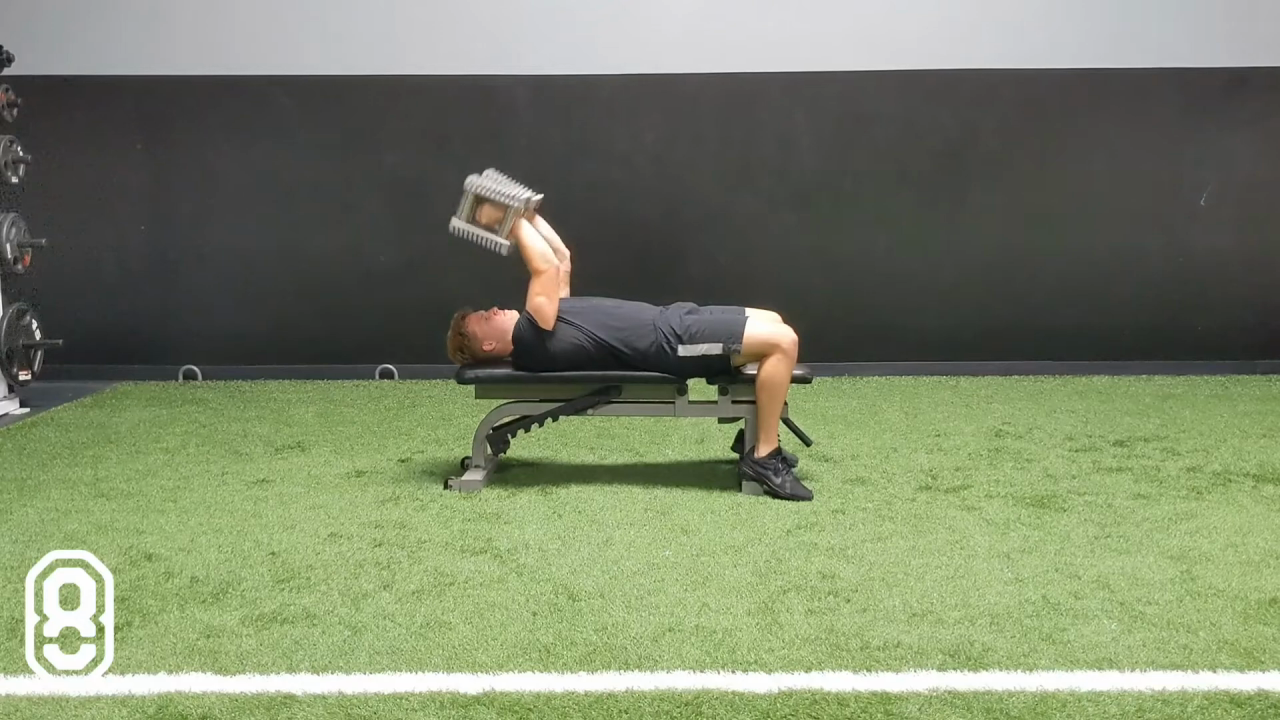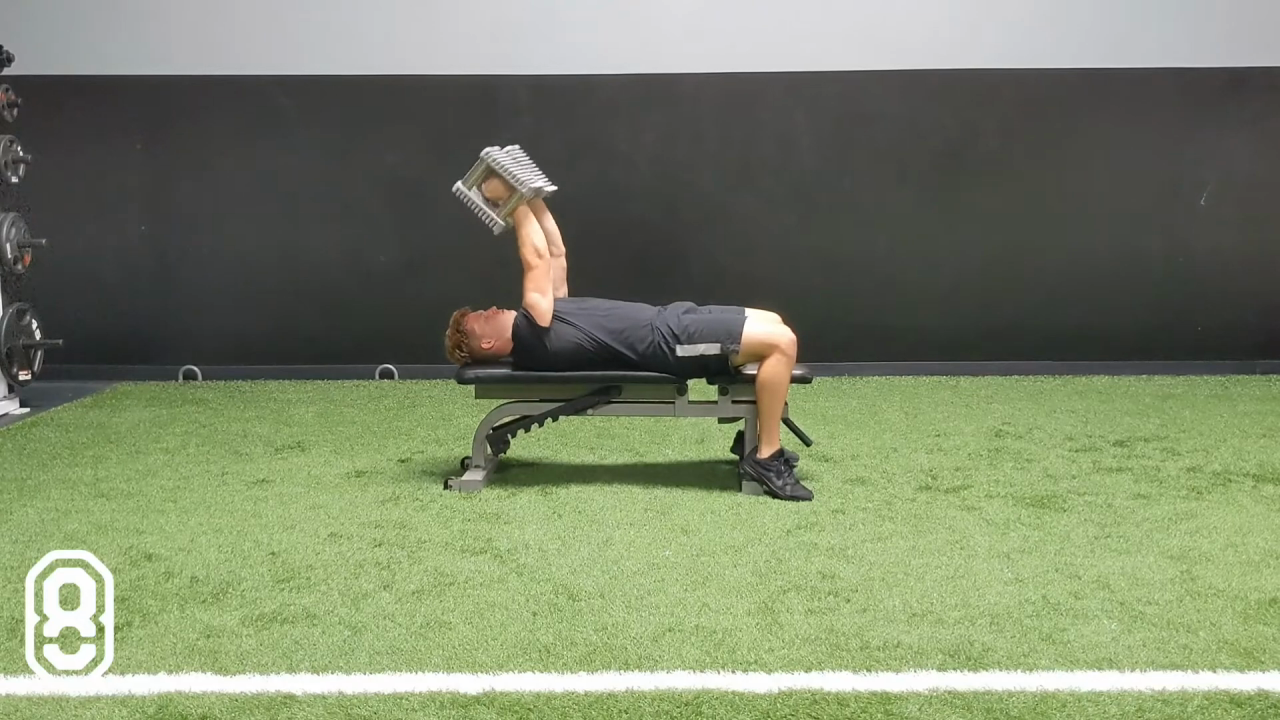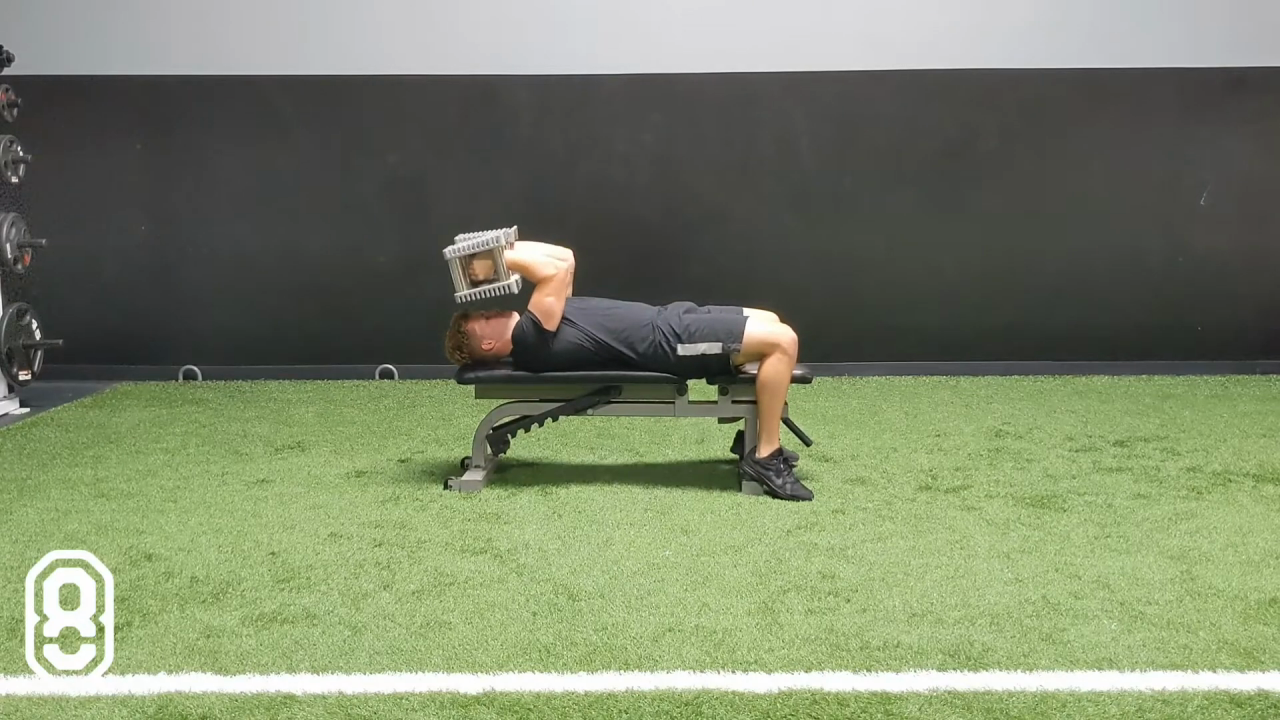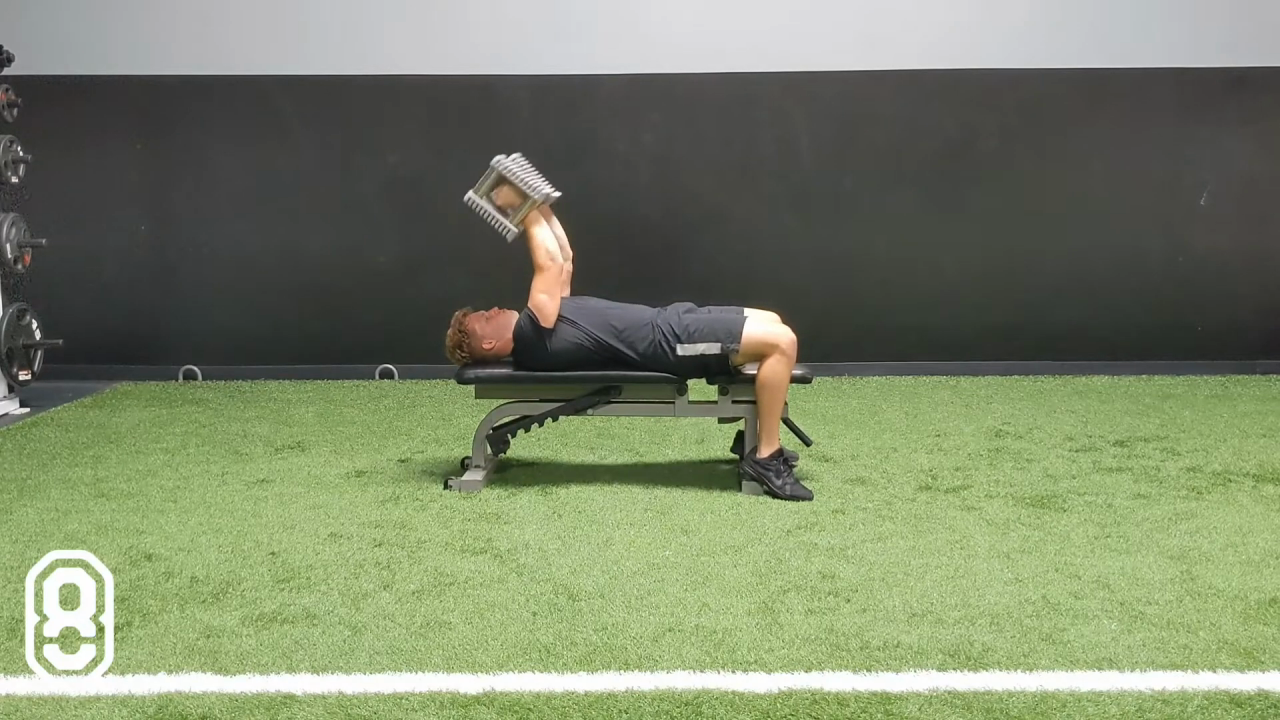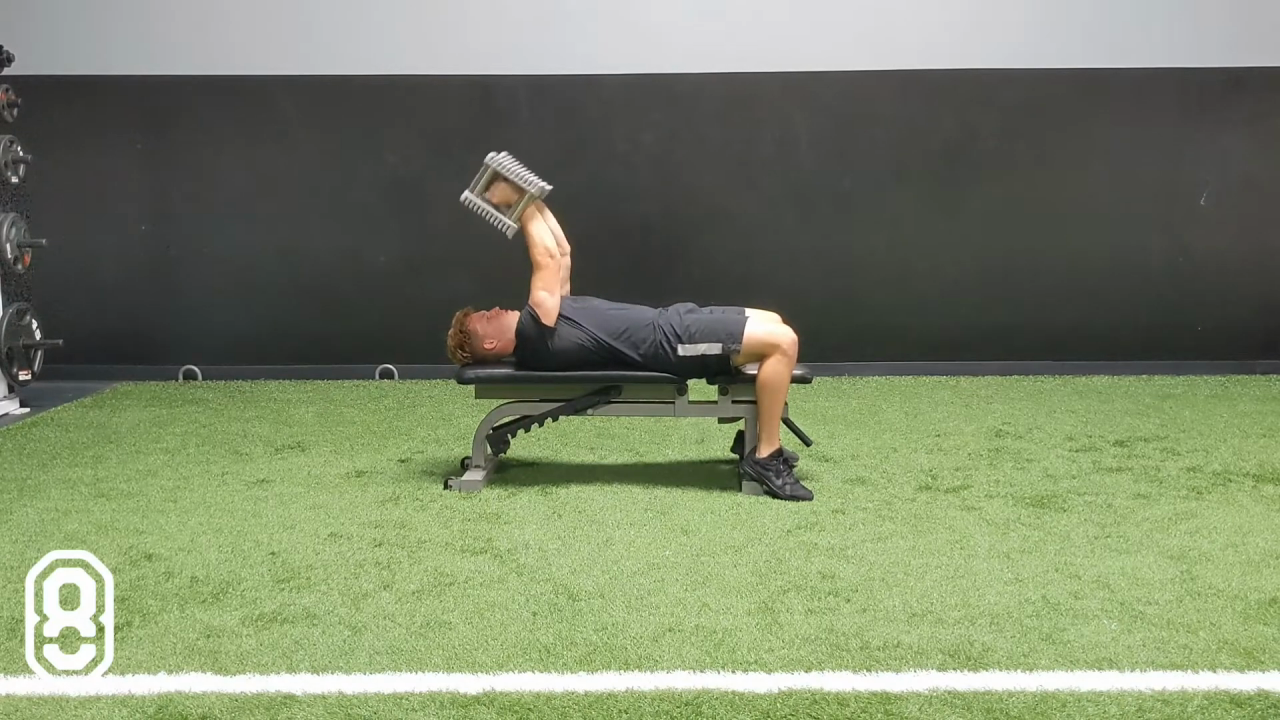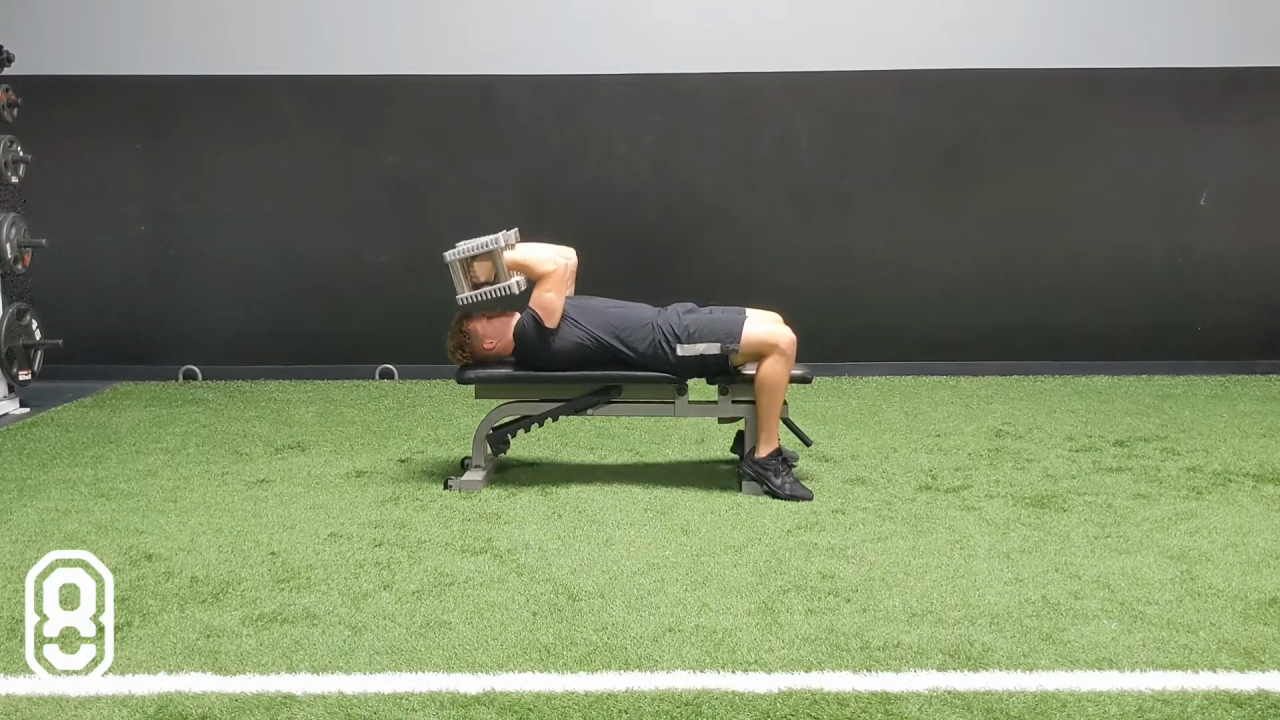
dt=0.7s
person 1, frame 1
left shoulder: (539, 325)
right shoulder: (530, 342)
left elbow: (562, 260)
right elbow: (548, 266)
left wrist: (522, 213)
right wrist: (510, 218)
right hip: (668, 342)
left knee: (772, 324)
right knee: (782, 341)
left ankle: (763, 440)
right ankle: (764, 457)
person 1, frame 2
left shoulder: (537, 323)
right shoulder: (531, 340)
left elbow: (556, 256)
right elbow: (537, 259)
left wrist: (530, 198)
right wrist: (510, 198)
left hip: (665, 321)
right hip: (667, 342)
left knee: (772, 325)
right knee: (781, 341)
left ankle: (762, 437)
right ankle: (766, 458)
person 1, frame 3
left shoulder: (531, 329)
right shoulder: (530, 342)
left elbow: (564, 258)
right elbow: (557, 270)
left wrist: (504, 250)
right wrist: (498, 259)
left hip: (664, 321)
right hip: (666, 341)
left knee: (770, 324)
right knee: (782, 341)
left ankle: (762, 440)
right ankle: (765, 458)
person 1, frame 4
left shoulder: (536, 325)
right shoulder: (531, 339)
left elbow: (563, 260)
right elbow: (549, 263)
left wrist: (535, 202)
right wrist: (523, 206)
left hip: (665, 323)
right hip: (667, 343)
left knee: (771, 324)
right knee: (781, 341)
left ankle: (762, 439)
right ankle: (765, 458)
person 1, frame 5
left shoulder: (540, 322)
right shoulder: (534, 338)
left elbow: (561, 256)
right elbow: (547, 259)
left wrist: (531, 200)
right wrist: (518, 202)
left hip: (666, 322)
right hip: (668, 342)
left knee: (772, 324)
right knee: (781, 342)
left ankle: (762, 438)
right ankle: (765, 457)
person 1, frame 6
left shoulder: (533, 328)
right shoulder: (532, 340)
left elbow: (568, 260)
right elbow: (557, 266)
left wrist: (504, 255)
right wrist: (500, 259)
left hip: (667, 323)
right hip: (667, 341)
left knee: (774, 327)
right knee: (781, 342)
left ankle: (762, 442)
right ankle: (765, 458)
